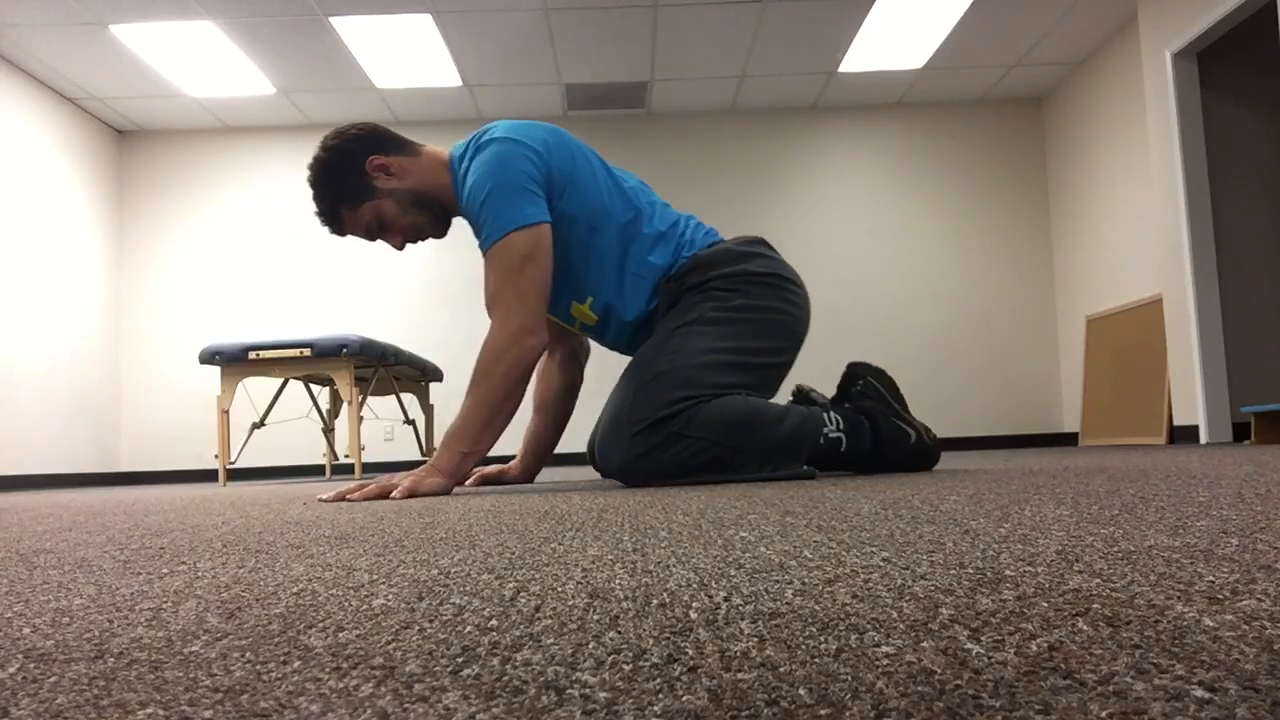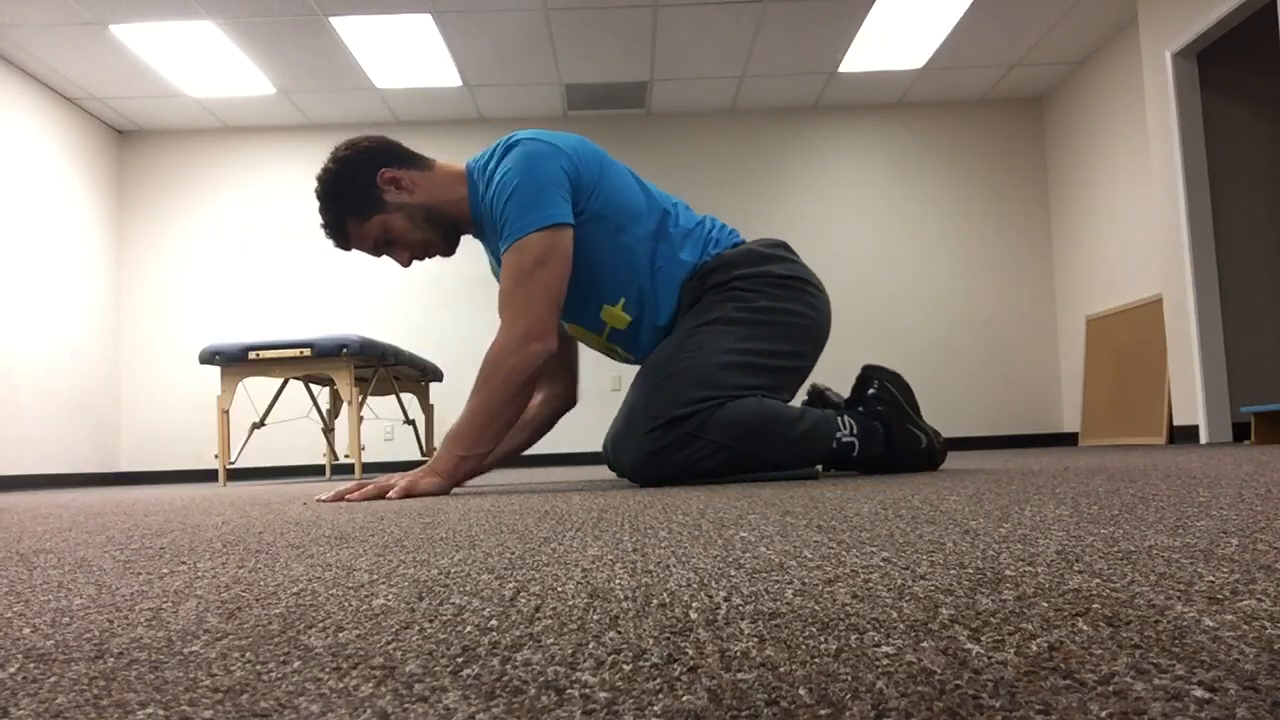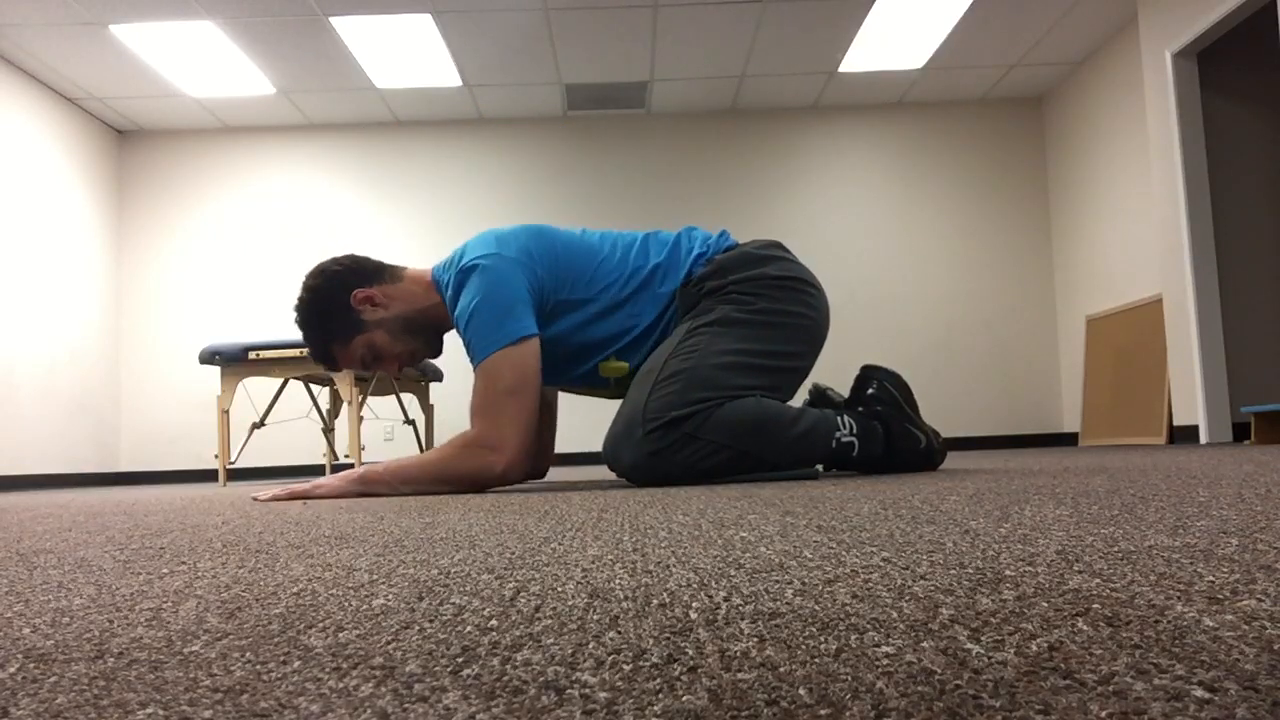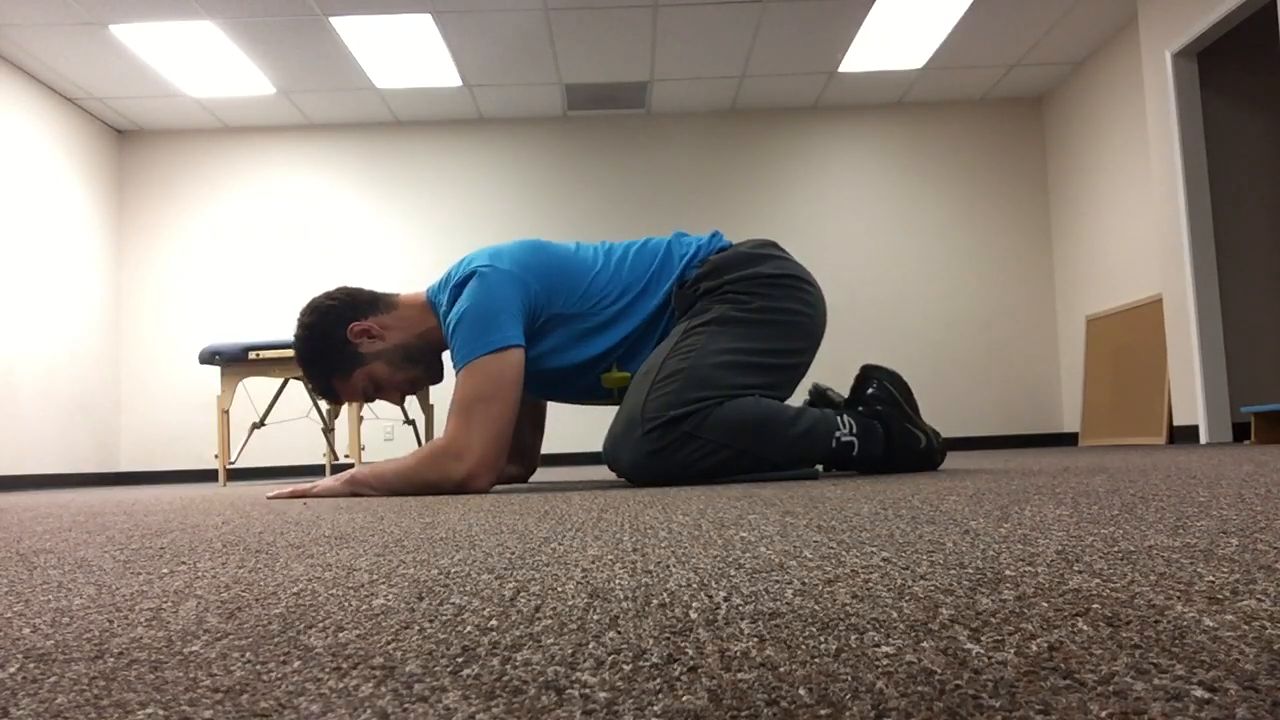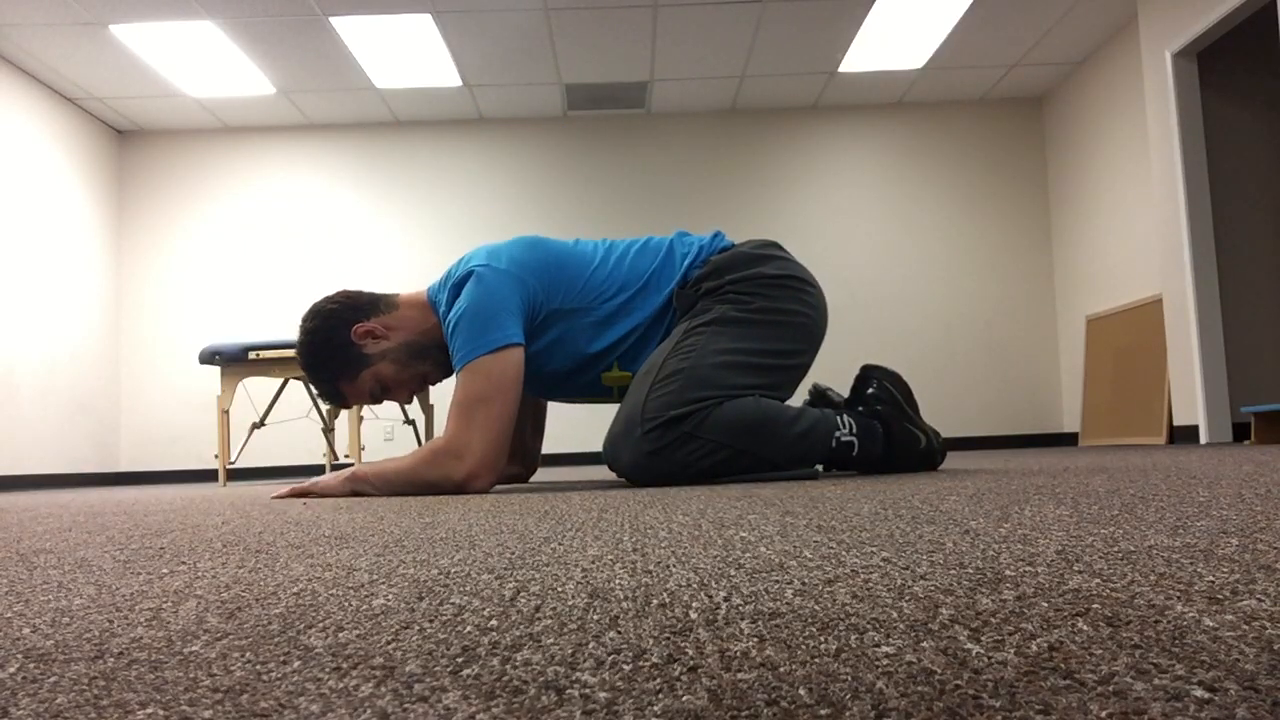
dt=1s
person 1, frame 1
left shoulder: (495, 161)
right shoulder: (494, 188)
left elbow: (520, 335)
right elbow: (561, 347)
left wrist: (445, 467)
right wrist: (525, 464)
left hip: (735, 292)
right hip: (719, 301)
left knee: (635, 447)
right knee: (624, 450)
left ankle: (852, 430)
right ankle: (819, 421)
person 1, frame 2
left shoulder: (521, 167)
right shoulder: (504, 229)
left elbow: (528, 342)
right elbow: (555, 385)
left wrist: (443, 469)
right wrist: (463, 461)
left hip: (757, 294)
right hip: (721, 309)
left knee: (649, 447)
right knee: (635, 453)
left ankle: (862, 431)
right ankle: (829, 419)
person 1, frame 3
left shoulder: (485, 277)
right shoulder: (489, 283)
left elbow: (499, 453)
right elbow: (532, 457)
left wrist: (360, 480)
right wrist: (386, 478)
left hip: (757, 292)
right hip: (745, 299)
left knee: (649, 447)
right knee: (634, 454)
left ankle: (863, 432)
right ankle: (843, 413)
person 1, frame 4
left shoulder: (479, 294)
right shoulder: (490, 311)
left elbow: (470, 464)
right elbow: (516, 460)
left wrist: (351, 480)
right wrist: (382, 475)
left hip: (754, 291)
right hip: (744, 298)
left knee: (646, 445)
right knee: (640, 451)
left ankle: (865, 431)
right ankle: (835, 415)
person 1, frame 5
left shoulder: (478, 293)
right shoulder: (495, 314)
left elbow: (471, 465)
right elbow: (517, 461)
left wrist: (353, 478)
right wrist: (385, 476)
left hip: (755, 291)
right hip: (742, 299)
left knee: (645, 446)
right knee: (642, 450)
left ankle: (865, 430)
right ankle: (826, 416)
